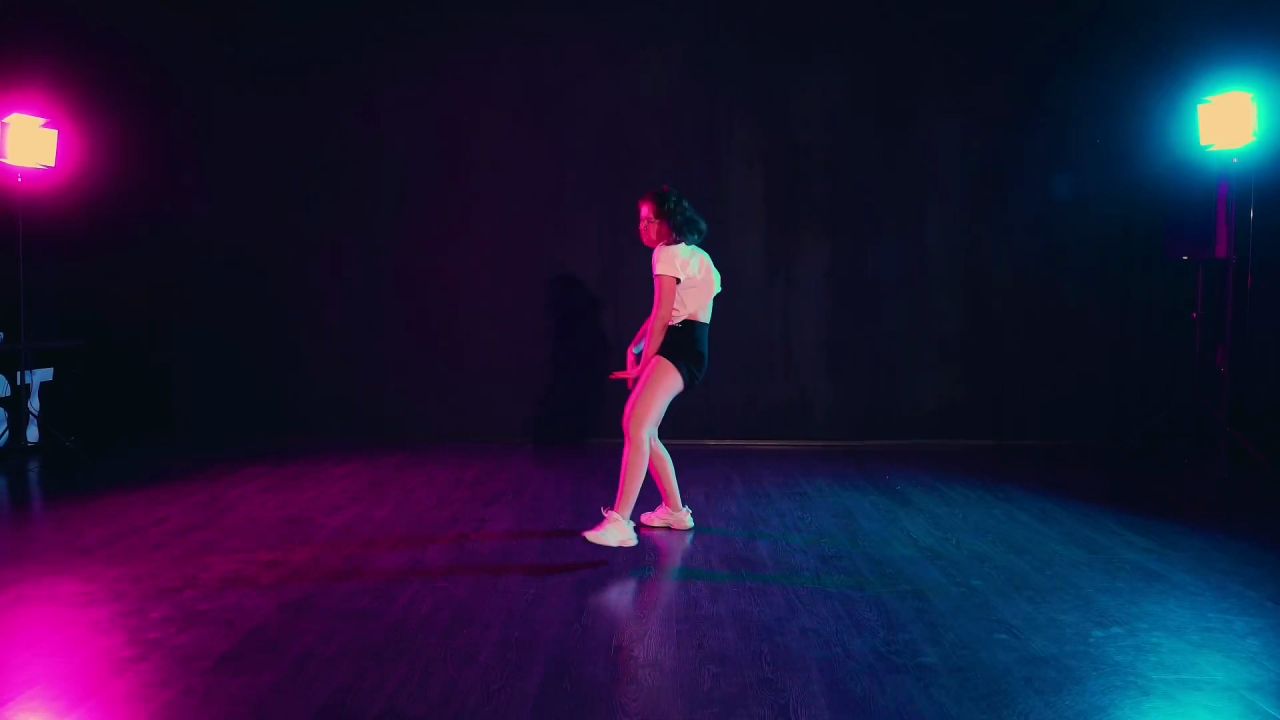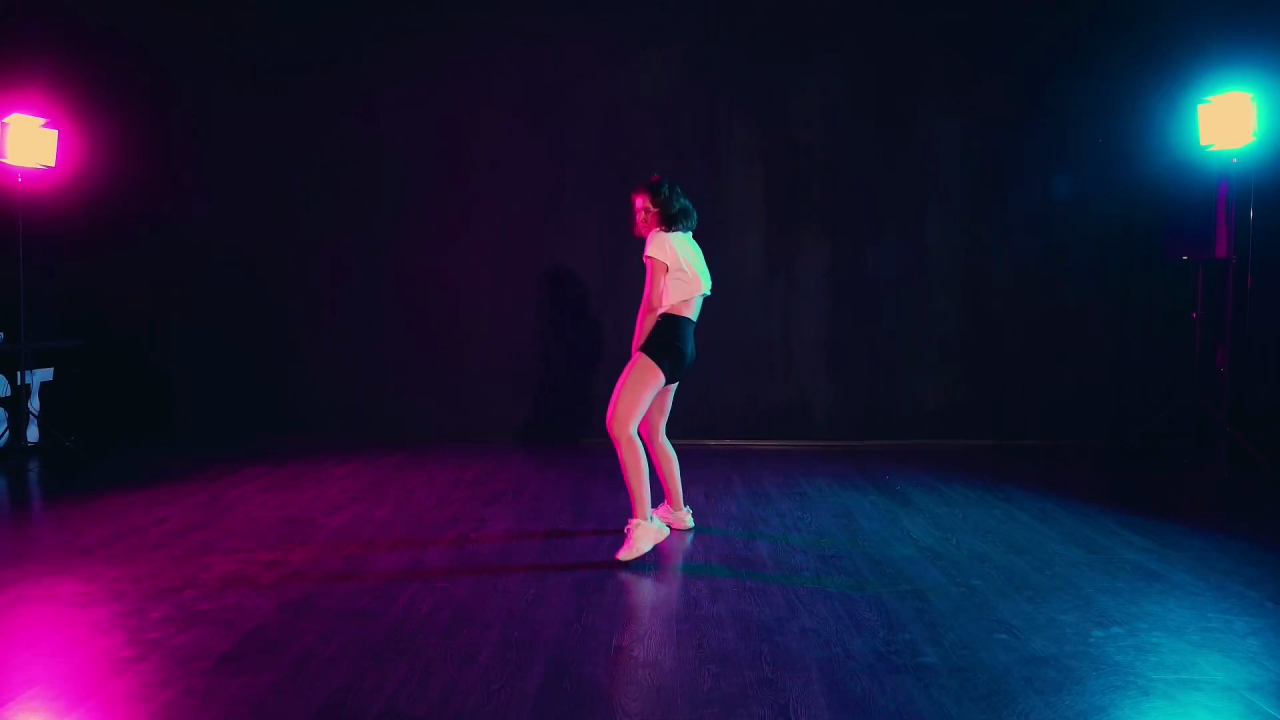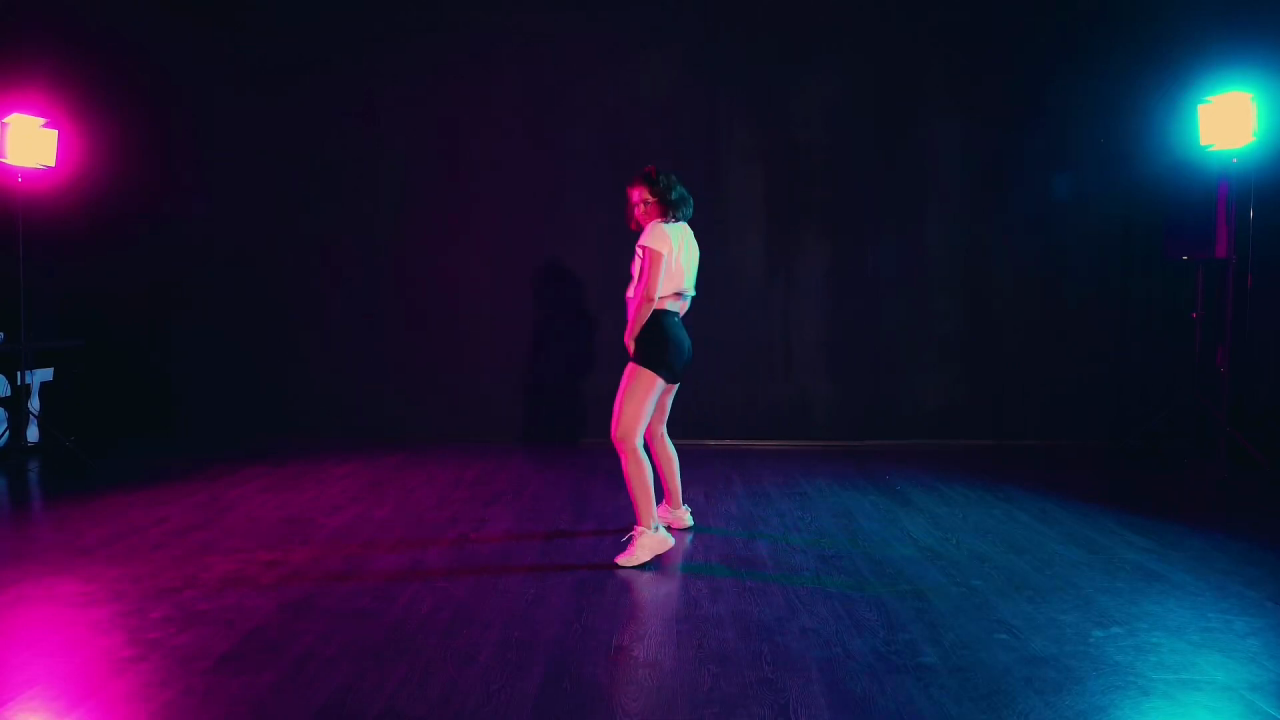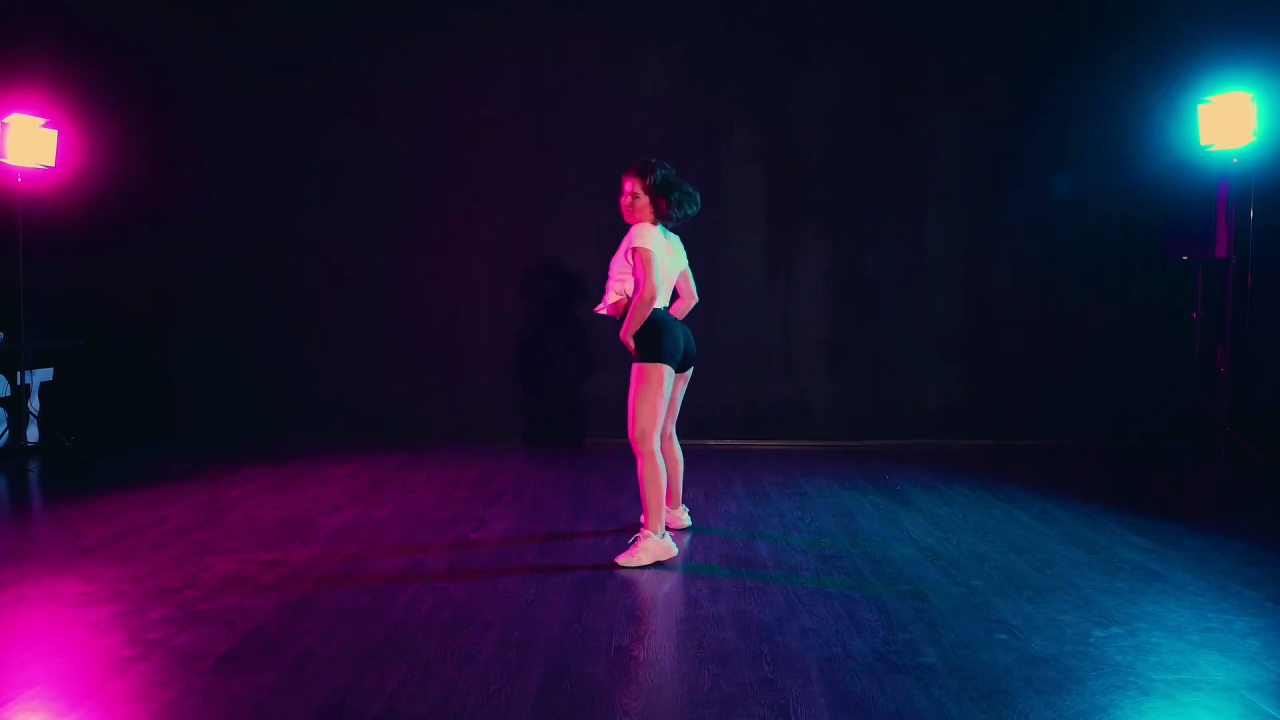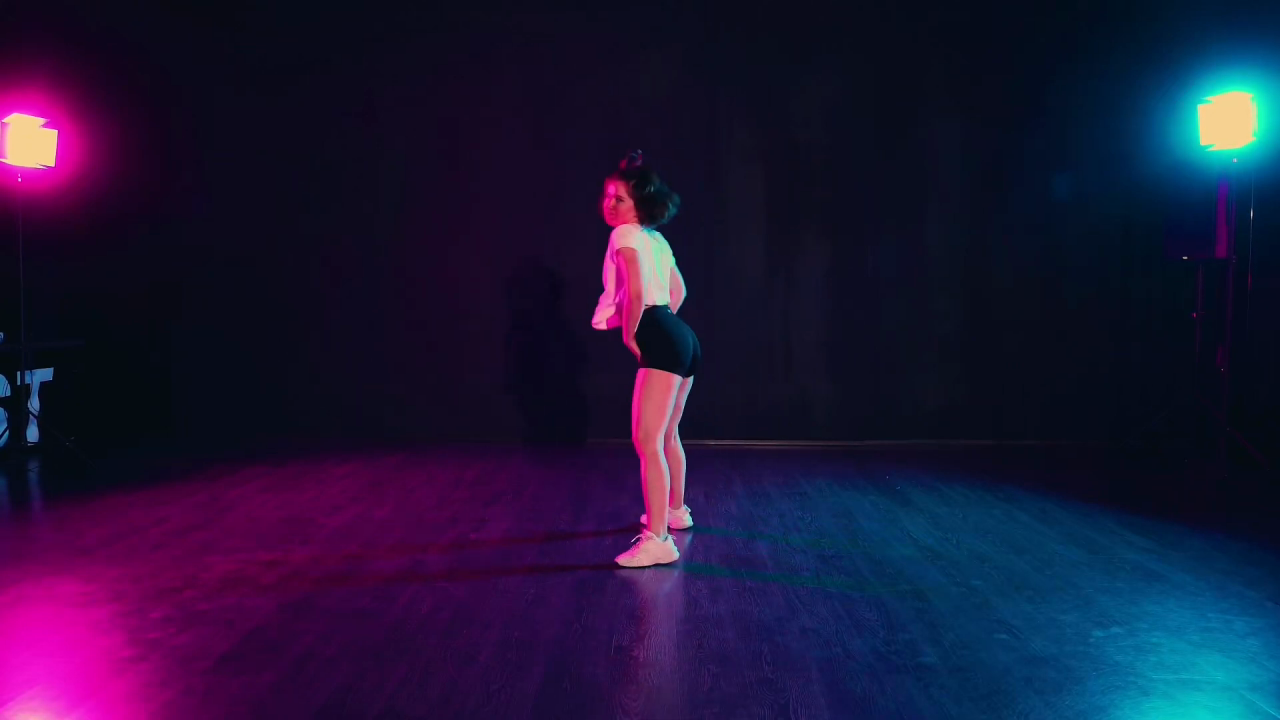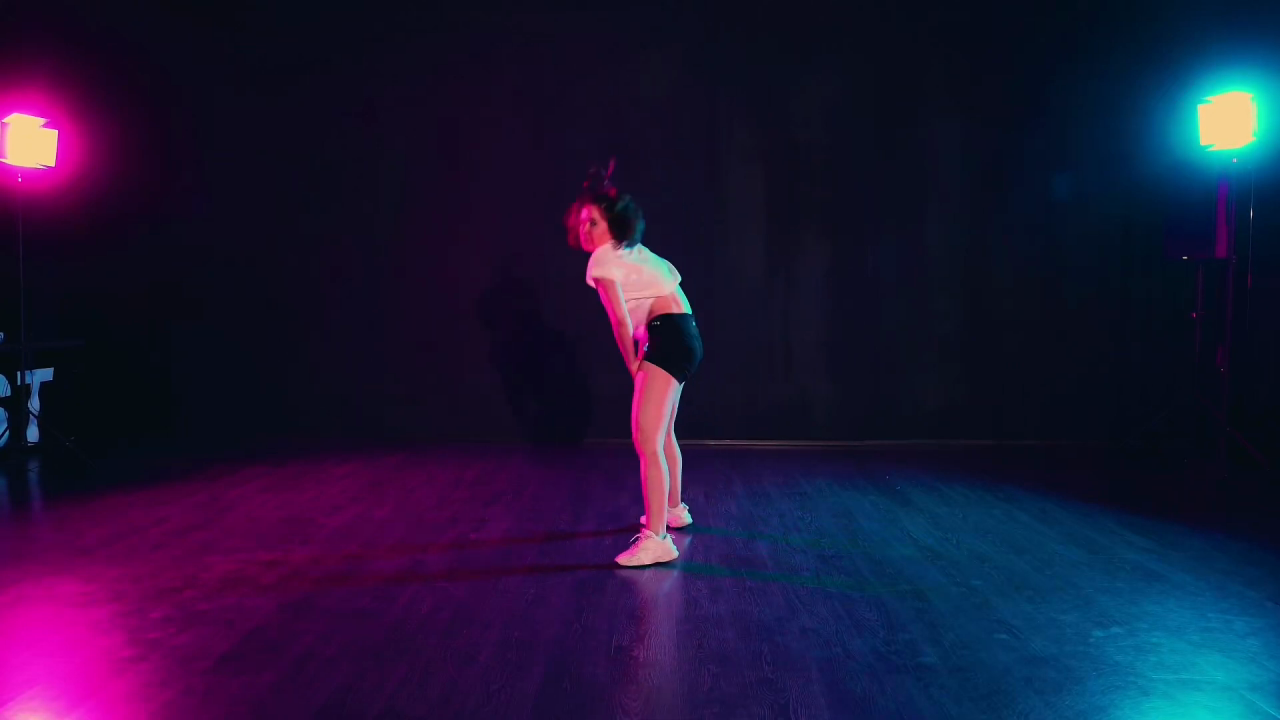
dt=0.1s
person 1, frame 1
left shoulder: (668, 255)
right shoulder: (686, 252)
left elbow: (661, 317)
left wrist: (643, 365)
right wrist: (636, 345)
left hip: (681, 346)
right hip: (679, 345)
left knee: (635, 423)
right knee: (637, 428)
left ankle: (619, 521)
right ankle: (675, 510)
person 1, frame 2
left shoulder: (660, 241)
right shoulder: (686, 242)
left elbow: (652, 303)
left wrist: (638, 343)
right wrist: (646, 342)
left hip: (665, 340)
right hip: (682, 344)
left knee: (619, 425)
right knee: (650, 430)
left ankle: (644, 524)
right ankle: (676, 510)
person 1, frame 3
left shoulder: (657, 232)
right shoulder: (684, 234)
left elbow: (648, 294)
left wrist: (630, 333)
left hip: (655, 339)
right hip: (677, 341)
left knee: (625, 435)
right knee: (653, 431)
left ankle: (648, 533)
right ankle: (675, 509)
person 1, frame 4
left shoulder: (642, 236)
right shoulder: (671, 240)
left elbow: (648, 292)
right elbow: (690, 297)
left wrist: (628, 330)
left hip: (654, 341)
right hip: (676, 337)
left knee: (642, 437)
right knee: (662, 432)
left ankle: (655, 538)
right ankle: (674, 510)
person 1, frame 5
left shoulder: (624, 237)
right shoulder: (655, 239)
left elbow: (636, 294)
left wrist: (630, 335)
left hip: (660, 342)
right hip: (682, 339)
left knee: (646, 440)
right knee: (666, 433)
left ankle: (657, 540)
right ankle: (676, 510)
person 1, frame 6
left shoulder: (600, 262)
right shoulder: (634, 249)
left elbow: (621, 322)
right elbow: (667, 289)
left wrist: (632, 363)
left hip: (670, 340)
right hip: (683, 336)
left knee: (646, 438)
right knee: (661, 432)
left ankle: (657, 539)
right ankle: (672, 508)
